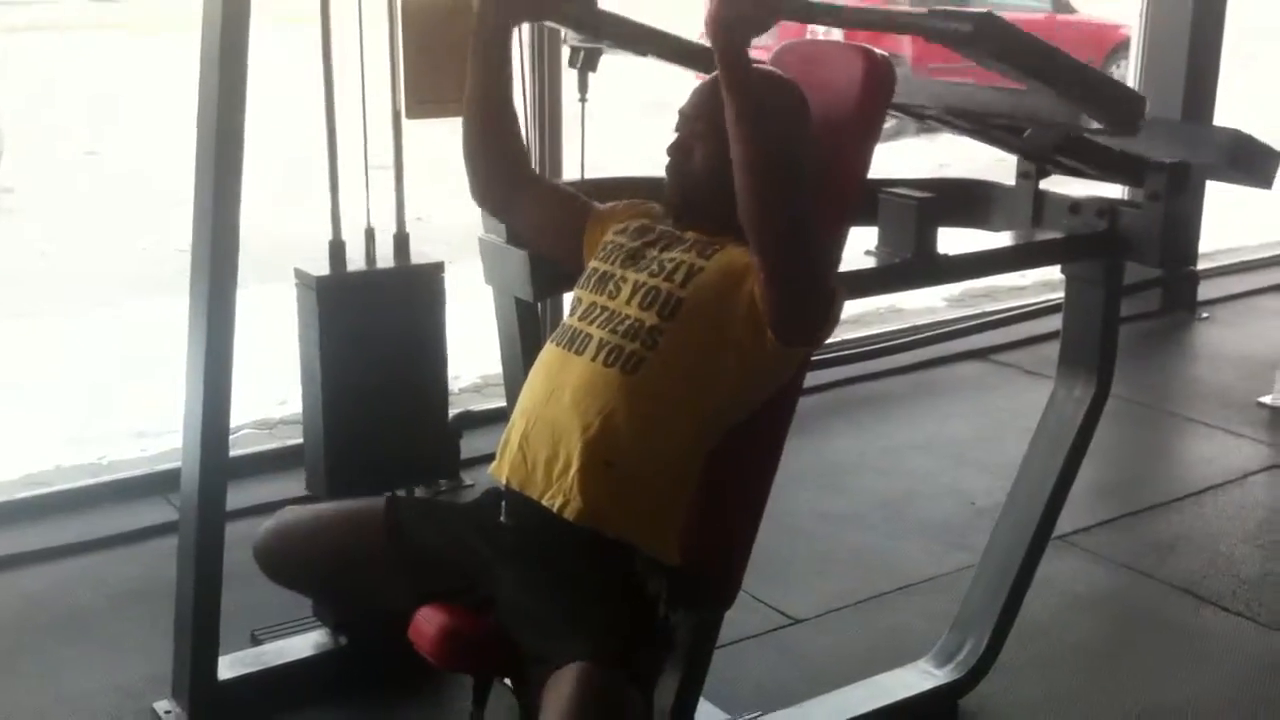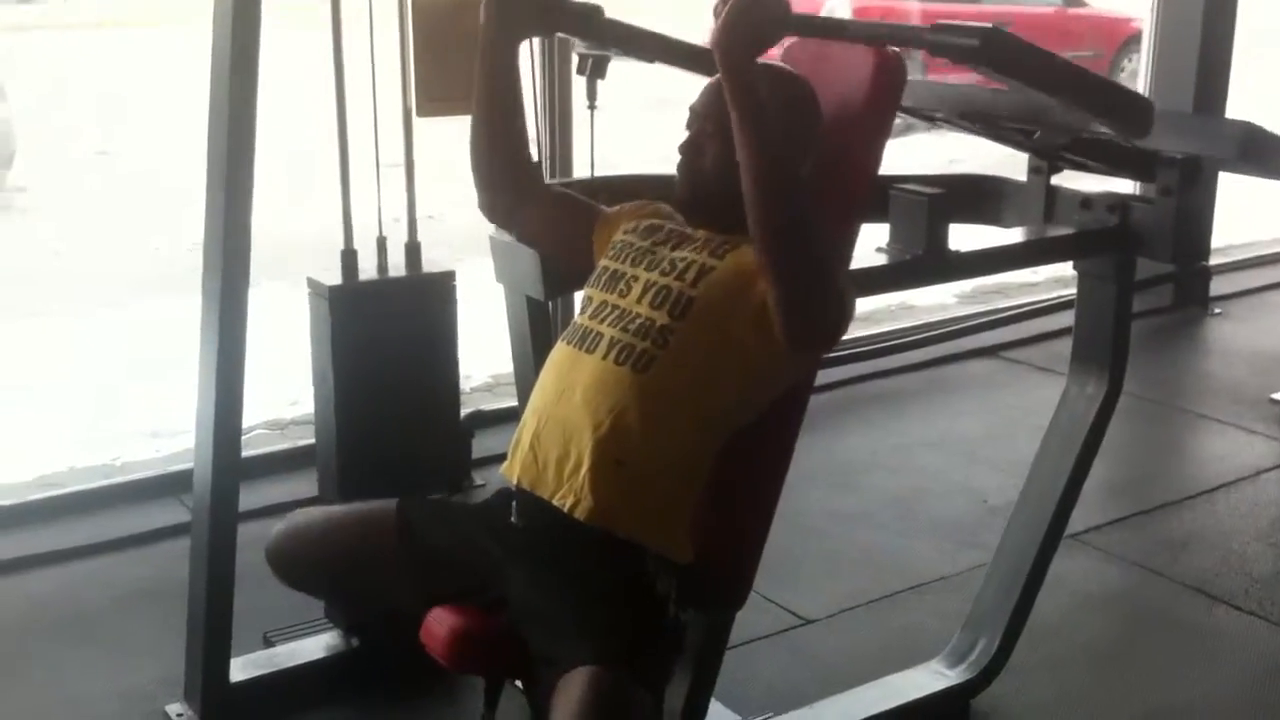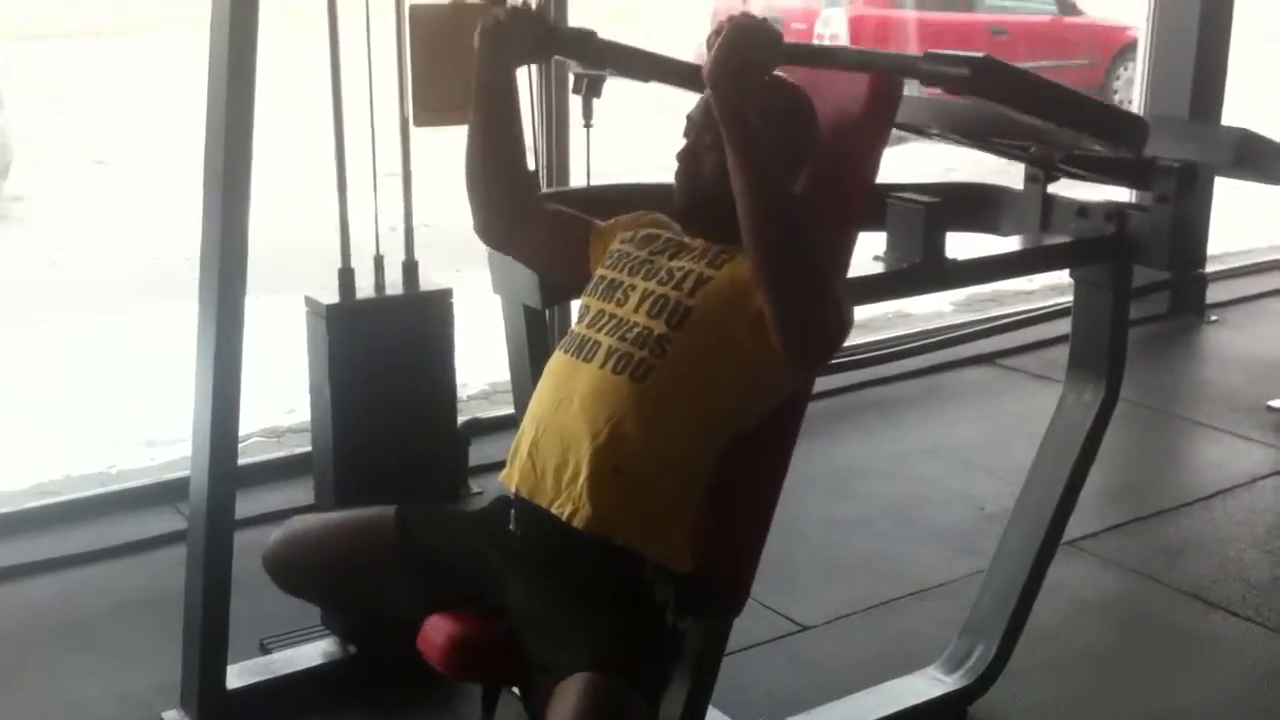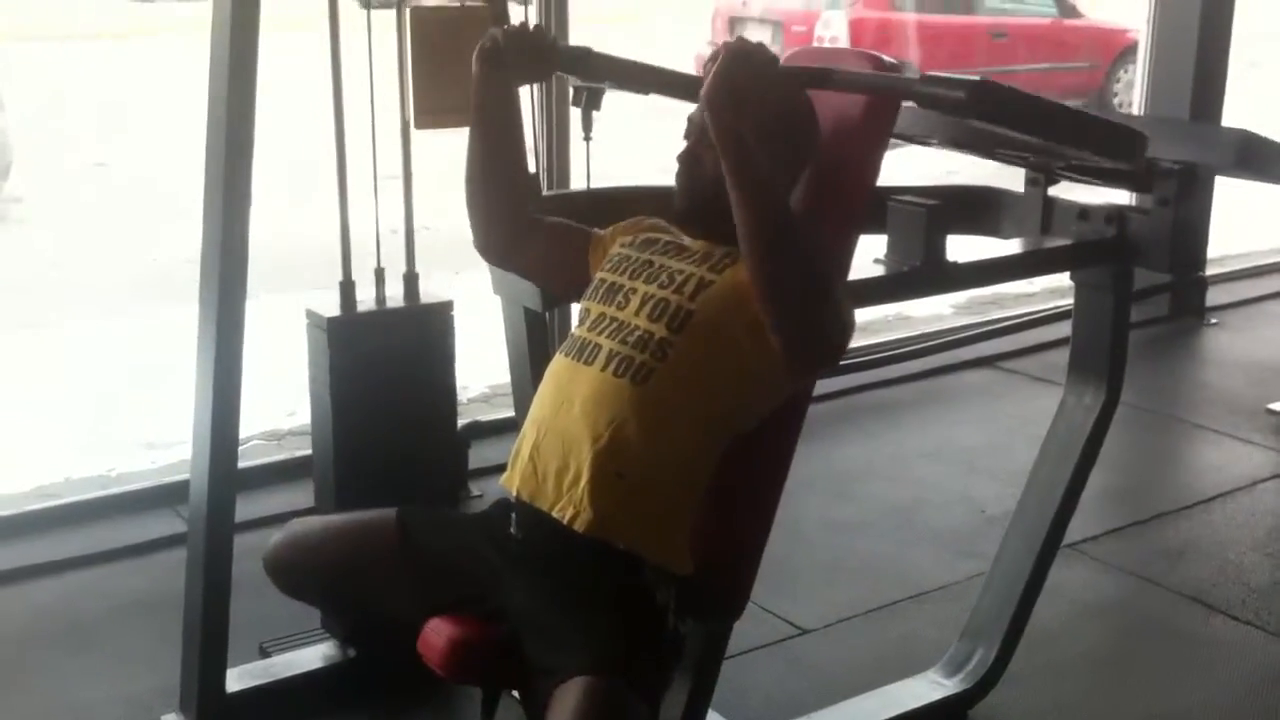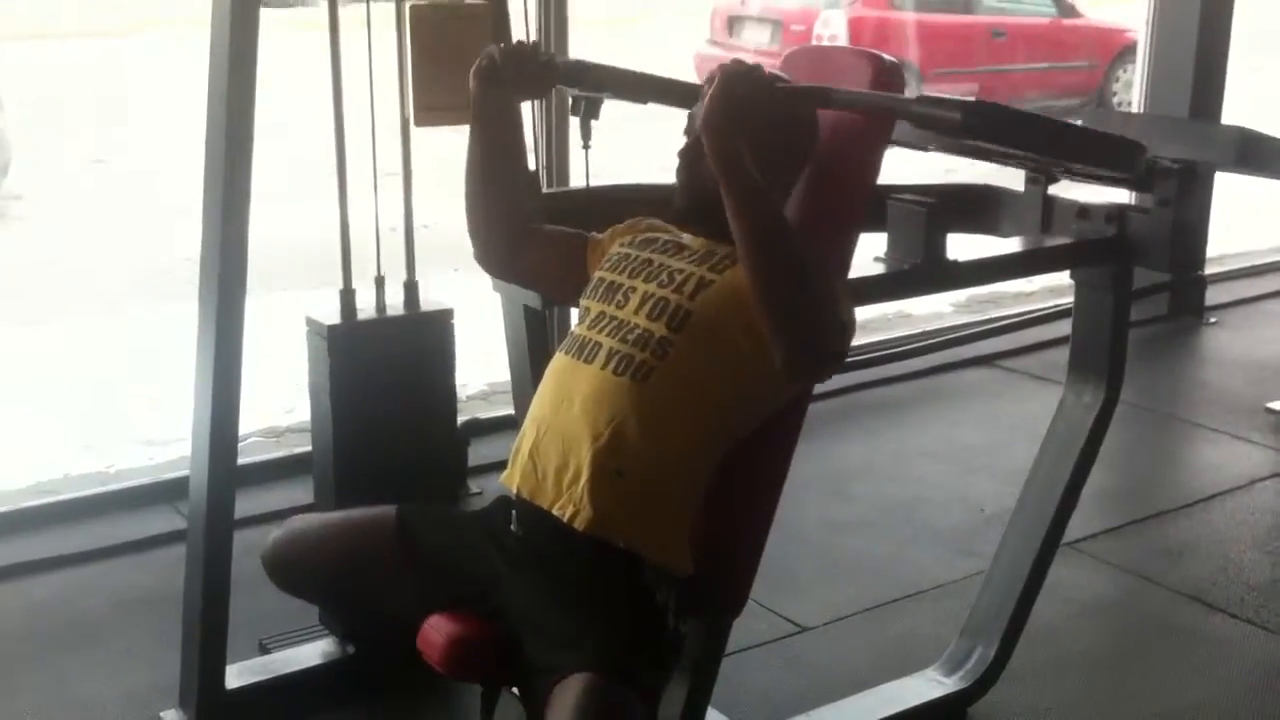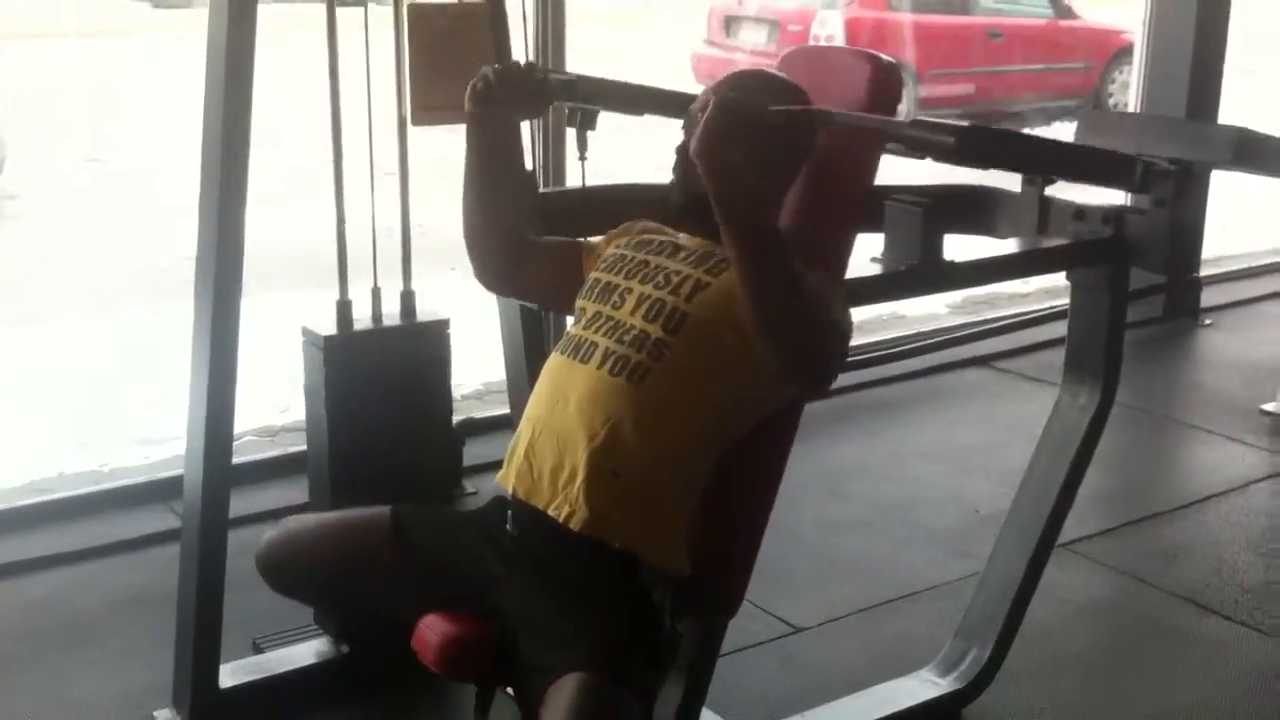
dt=0.1s
person 1, frame 1
left shoulder: (767, 282)
right shoulder: (628, 229)
left elbow: (783, 240)
right elbow: (502, 184)
left hip: (606, 561)
right hip: (500, 516)
right knee: (284, 544)
person 1, frame 2
left shoulder: (776, 276)
right shoulder: (637, 228)
left elbow: (803, 303)
right elbow: (511, 197)
left wrist: (742, 76)
left hip: (618, 561)
right hip: (512, 515)
right knee: (295, 546)
person 1, frame 3
left shoulder: (773, 288)
right shoulder: (634, 239)
left elbow: (805, 325)
right elbow: (506, 219)
left wrist: (736, 104)
right wrist: (495, 69)
left hip: (617, 569)
right hip: (510, 523)
right knee: (294, 554)
person 1, frame 4
left shoulder: (773, 277)
right shoulder: (637, 240)
left elbow: (810, 345)
right elbow: (506, 237)
left wrist: (733, 137)
right wrist: (495, 90)
left hip: (618, 571)
right hip: (511, 525)
right knee: (294, 556)
person 1, frame 5
left shoulder: (774, 283)
right shoulder: (637, 241)
left elbow: (808, 353)
right elbow: (506, 247)
left wrist: (730, 156)
right wrist: (494, 105)
left hip: (619, 570)
right hip: (511, 522)
right knee: (294, 553)
person 1, frame 6
left shoulder: (783, 278)
right shoulder: (635, 240)
left elbow: (807, 369)
right elbow: (503, 262)
left wrist: (726, 181)
right wrist: (490, 127)
left hip: (614, 570)
right hip: (508, 524)
right knee: (288, 552)
